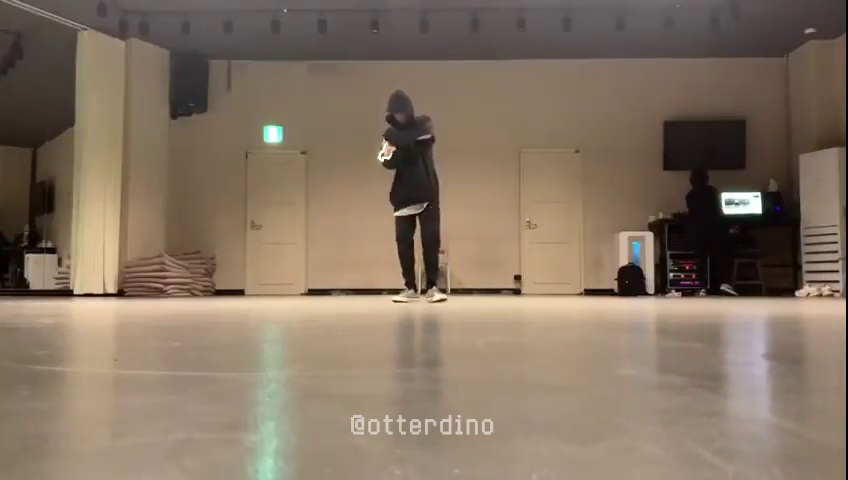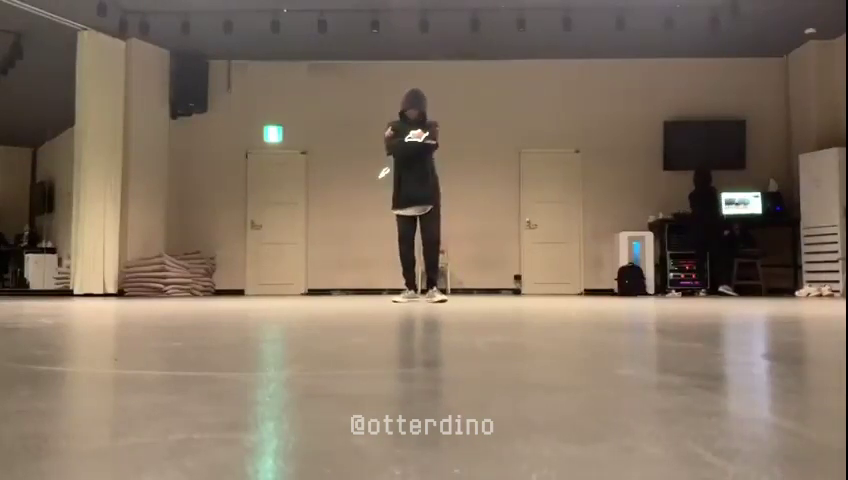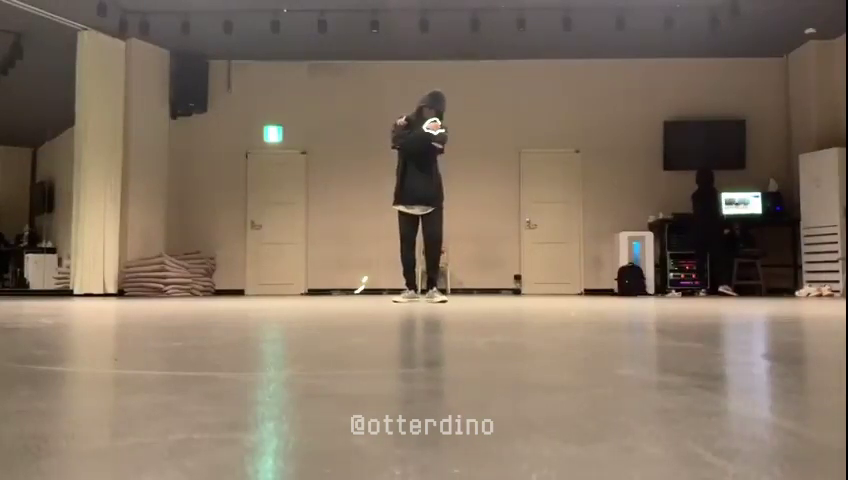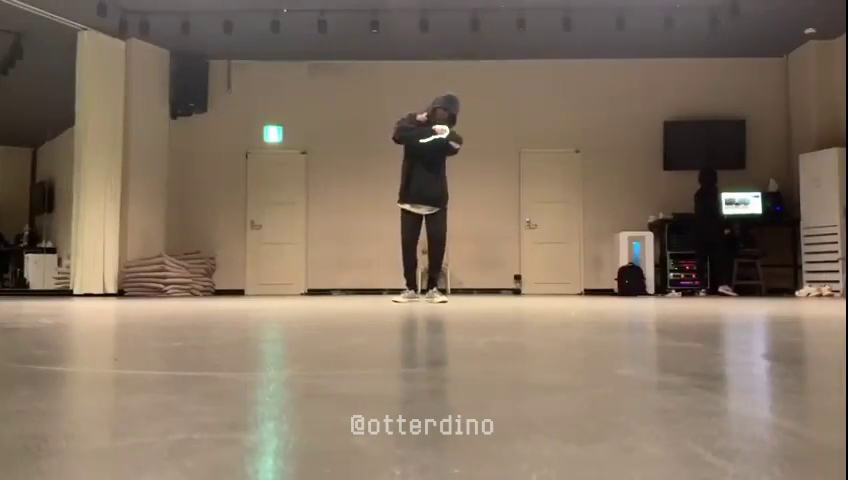
dt=0.3s
person 1, frame 1
left shoulder: (423, 123)
right shoulder: (390, 133)
left elbow: (426, 138)
right elbow: (389, 163)
left wrist: (399, 142)
right wrist: (387, 155)
left hip: (426, 192)
right hip: (403, 195)
left knee: (431, 239)
right knee: (403, 241)
left ankle: (432, 286)
right ankle: (410, 287)
person 1, frame 2
left shoulder: (430, 127)
right shoulder: (395, 127)
left elbow: (430, 144)
right elbow: (392, 149)
left wrist: (409, 139)
right wrist: (412, 138)
left hip: (428, 193)
right hip: (404, 194)
left knee: (432, 240)
right knee: (405, 241)
left ankle: (432, 287)
right ankle: (410, 288)
person 1, frame 3
left shoulder: (438, 129)
right shoulder: (405, 124)
left elbow: (436, 146)
right elbow: (399, 142)
left wrist: (411, 129)
right wrist: (424, 132)
left hip: (431, 194)
right hip: (407, 193)
left knee: (434, 241)
right knee: (407, 241)
left ankle: (432, 287)
right ankle: (410, 288)
person 1, frame 4
left shoulder: (447, 131)
right shoulder: (413, 120)
left elbow: (454, 146)
right elbow: (399, 135)
right wrist: (430, 131)
left hip: (436, 195)
right hip: (412, 193)
left knee: (438, 241)
right knee: (408, 242)
left ankle: (433, 288)
right ankle: (411, 288)
person 2, frame 1
left shoulder: (690, 195)
right shoulder: (712, 191)
right elbow: (717, 211)
right wrist: (726, 227)
left hip: (697, 232)
right hip: (713, 229)
left knee: (703, 259)
right knee: (722, 255)
right ankle: (724, 283)
person 2, frame 2
left shoulder: (693, 195)
right shoulder: (712, 192)
right elbow: (716, 213)
right wrist: (724, 229)
left hip: (698, 232)
right hip: (712, 230)
left knee: (702, 259)
right knee: (722, 256)
right ankle: (723, 284)
person 2, frame 3
left shoulder: (695, 195)
right shoulder: (712, 192)
right elbow: (716, 212)
right wrist: (723, 228)
left hip: (699, 232)
right hip: (713, 231)
left knee: (703, 259)
right knee: (722, 257)
right ankle: (723, 284)
person 2, frame 4
left shoulder: (698, 194)
right shoulder: (713, 192)
right elbow: (716, 212)
right wrist: (724, 228)
left hip: (700, 231)
right hip: (714, 231)
left knee: (703, 259)
right knee: (723, 257)
right ankle: (723, 285)
